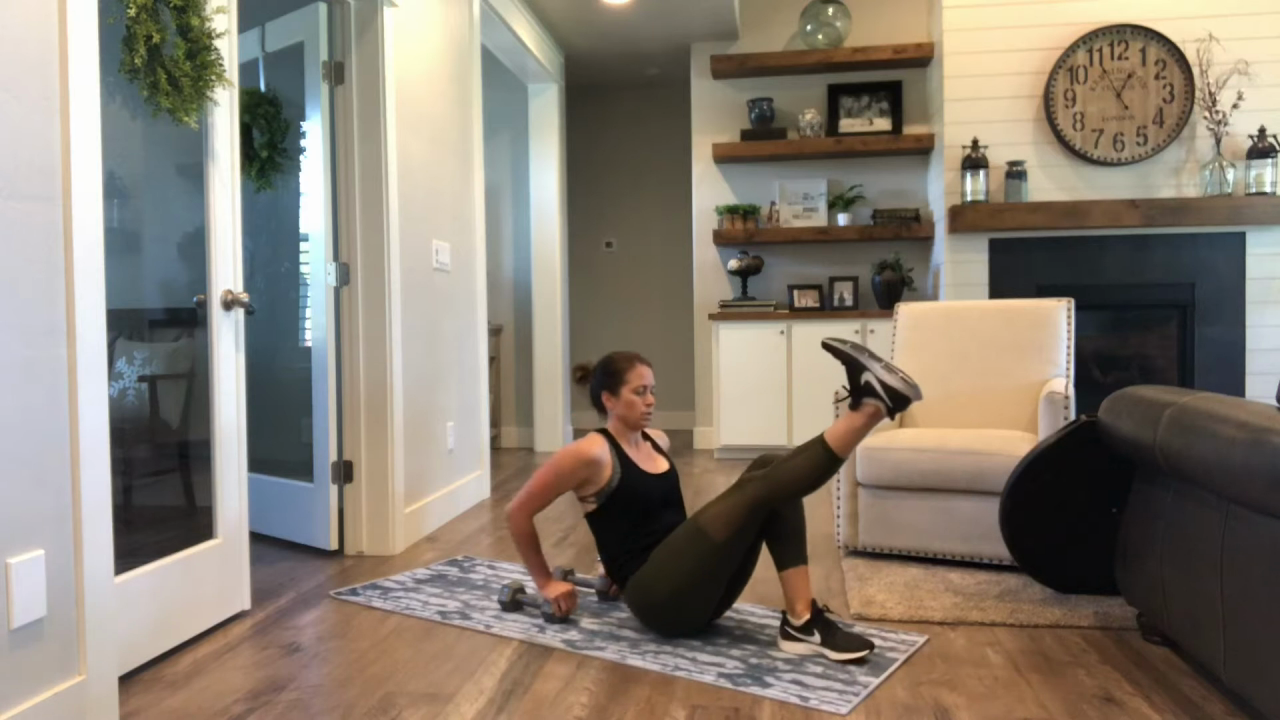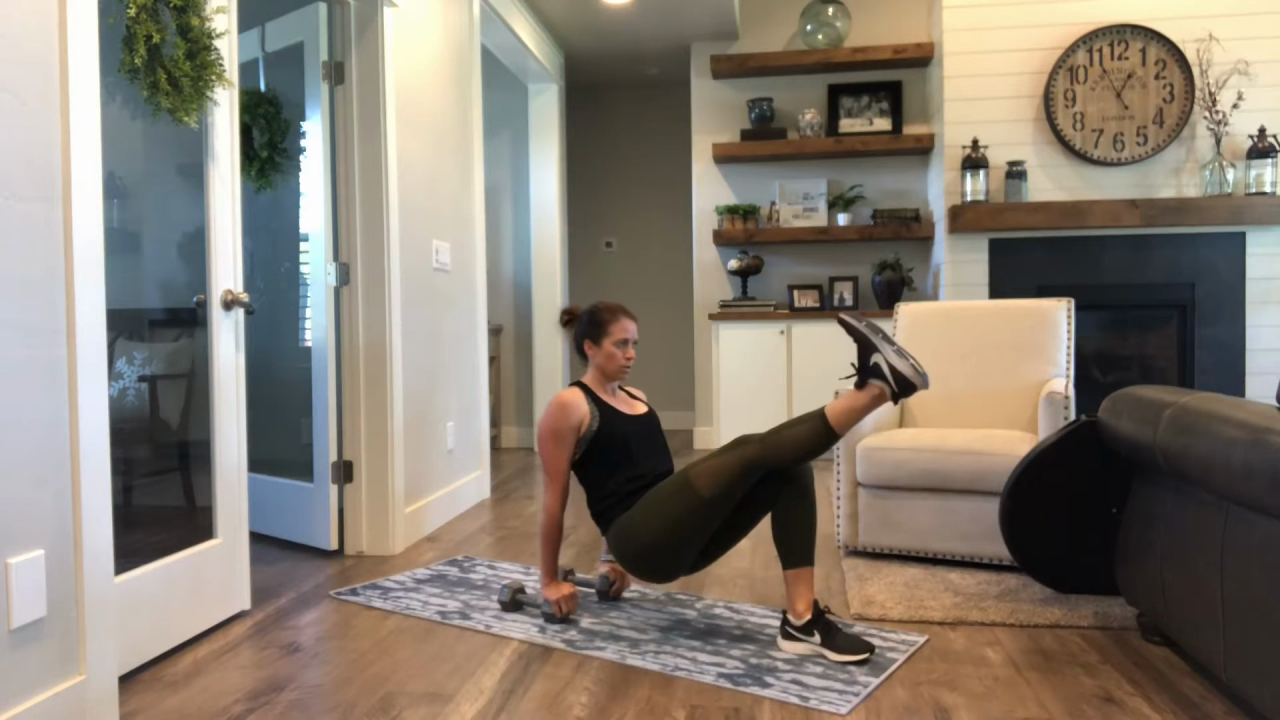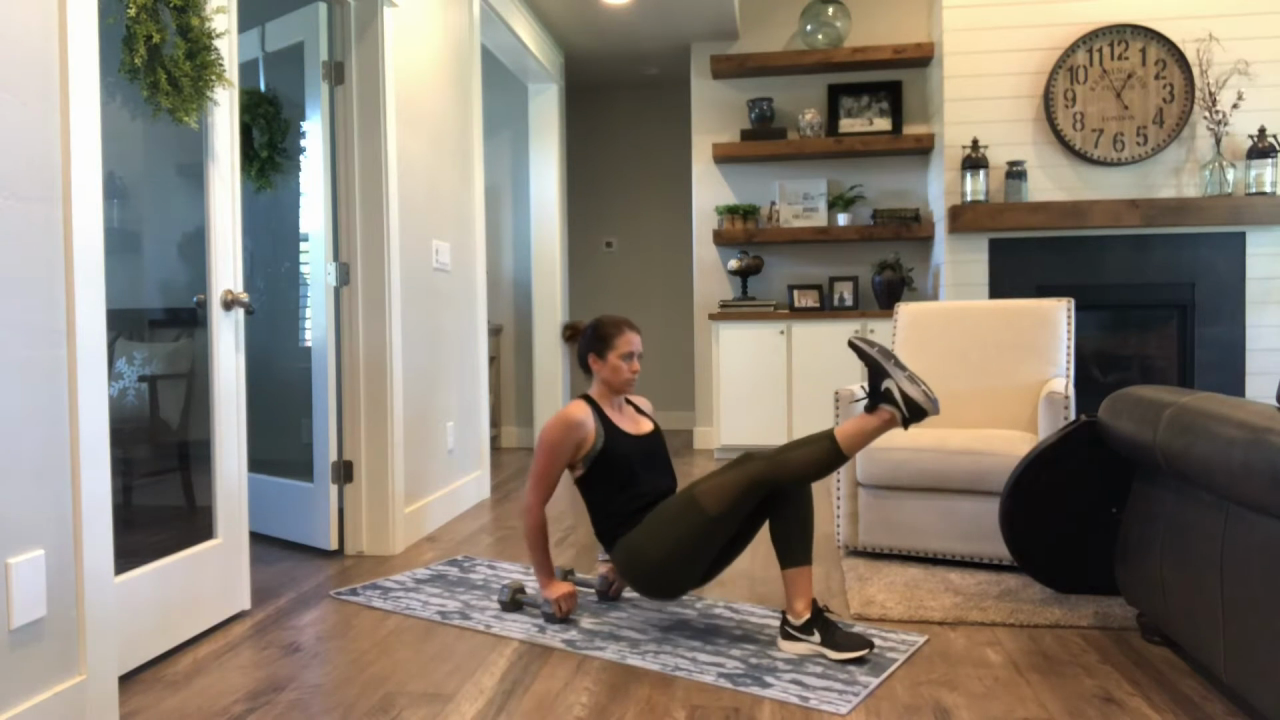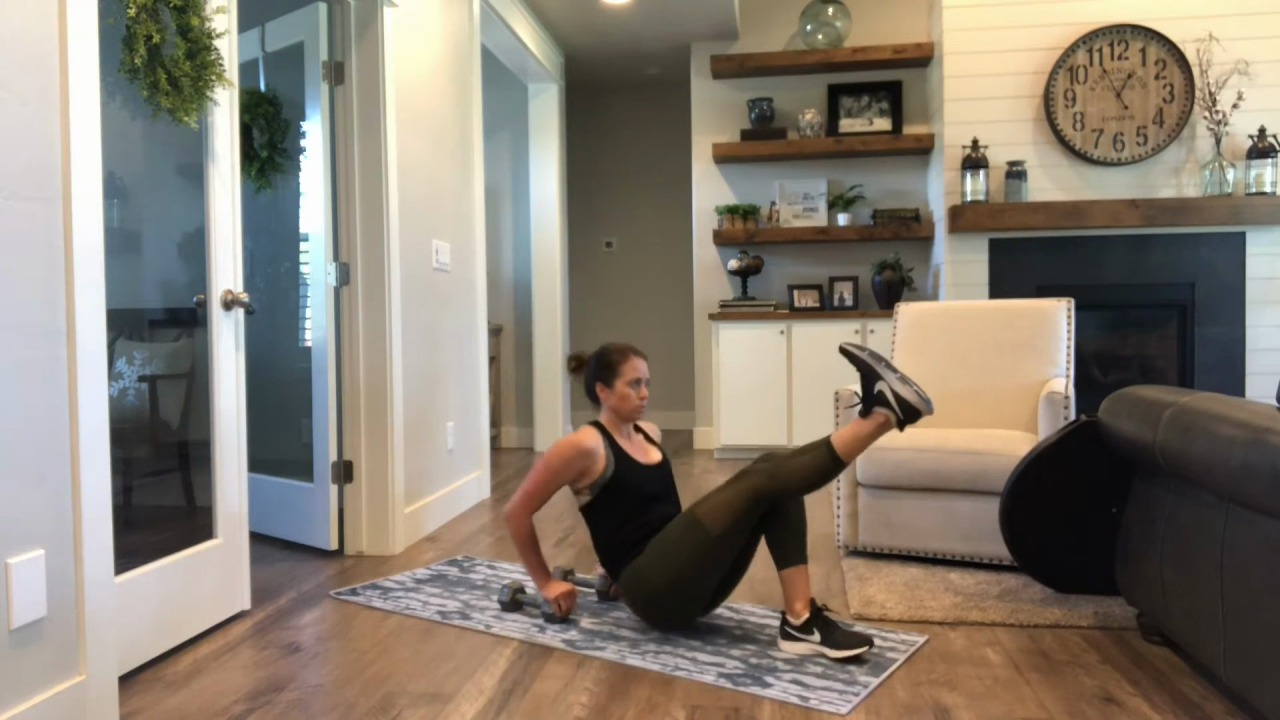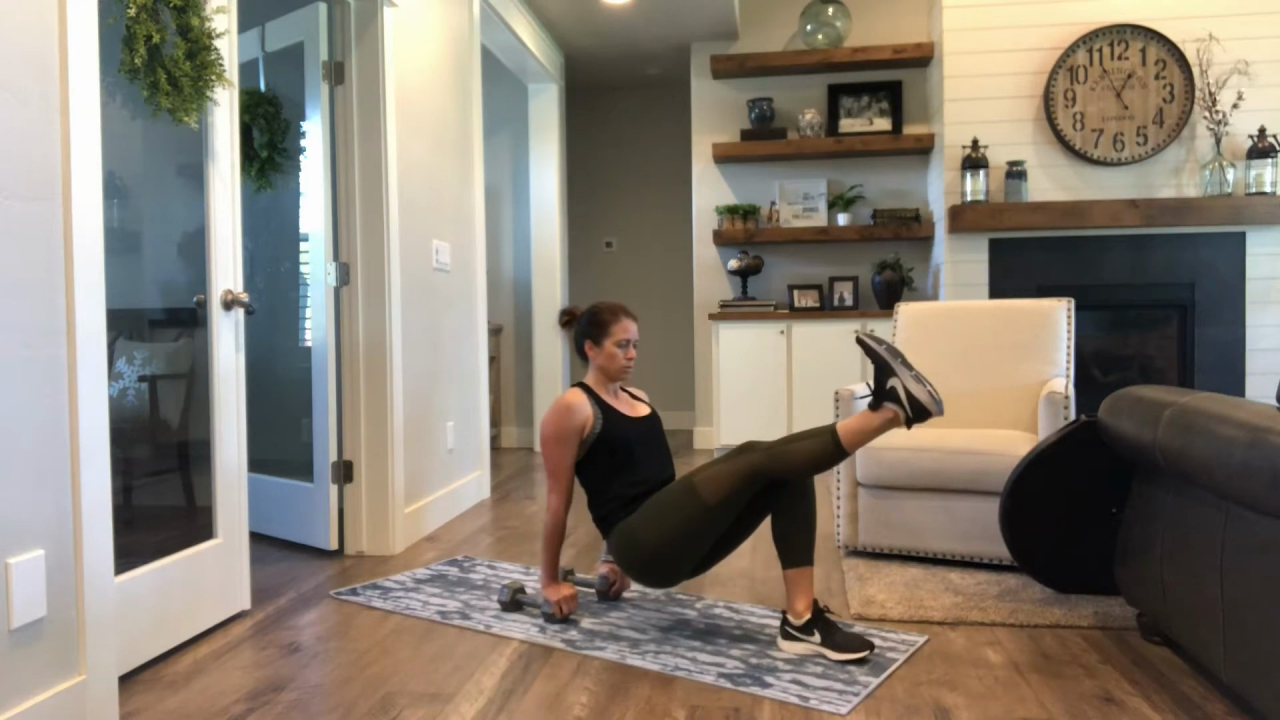
dt=1s
person 1, frame 1
left shoulder: (656, 442)
right shoulder: (590, 455)
right elbow: (517, 511)
left wrist: (613, 563)
right wrist: (546, 583)
left hip: (697, 582)
right hip: (659, 596)
left knee: (771, 472)
right knee: (758, 488)
left ankle: (802, 624)
person 1, frame 2
left shoulder: (634, 398)
right shoulder: (569, 407)
right elbow: (554, 500)
left wrist: (613, 558)
right wrist: (550, 581)
left hip: (681, 535)
right hip: (645, 543)
left knee: (788, 468)
right knee: (750, 453)
left ankle: (801, 621)
right ankle: (875, 387)
person 1, frame 3
left shoulder: (641, 408)
right shoulder: (574, 420)
right elbow: (534, 504)
left wrist: (615, 561)
right wrist: (547, 581)
left hip: (681, 546)
right hip: (649, 560)
left knee: (784, 477)
right knee: (756, 469)
left ankle: (801, 623)
right ankle: (888, 411)
person 1, frame 4
left shoulder: (648, 434)
right shoulder: (584, 446)
right elbow: (516, 511)
right wrist: (546, 583)
left hip: (690, 576)
right hip: (654, 589)
left knee: (771, 469)
right knee: (756, 482)
left ankle: (801, 623)
person 1, frame 5
left shoulder: (636, 398)
right shoulder: (572, 408)
right elbow: (557, 500)
left wrist: (615, 558)
right wrist: (551, 582)
left hip: (680, 537)
right hip: (646, 546)
left knee: (787, 473)
right knee: (756, 460)
left ankle: (802, 622)
right ankle: (891, 410)
